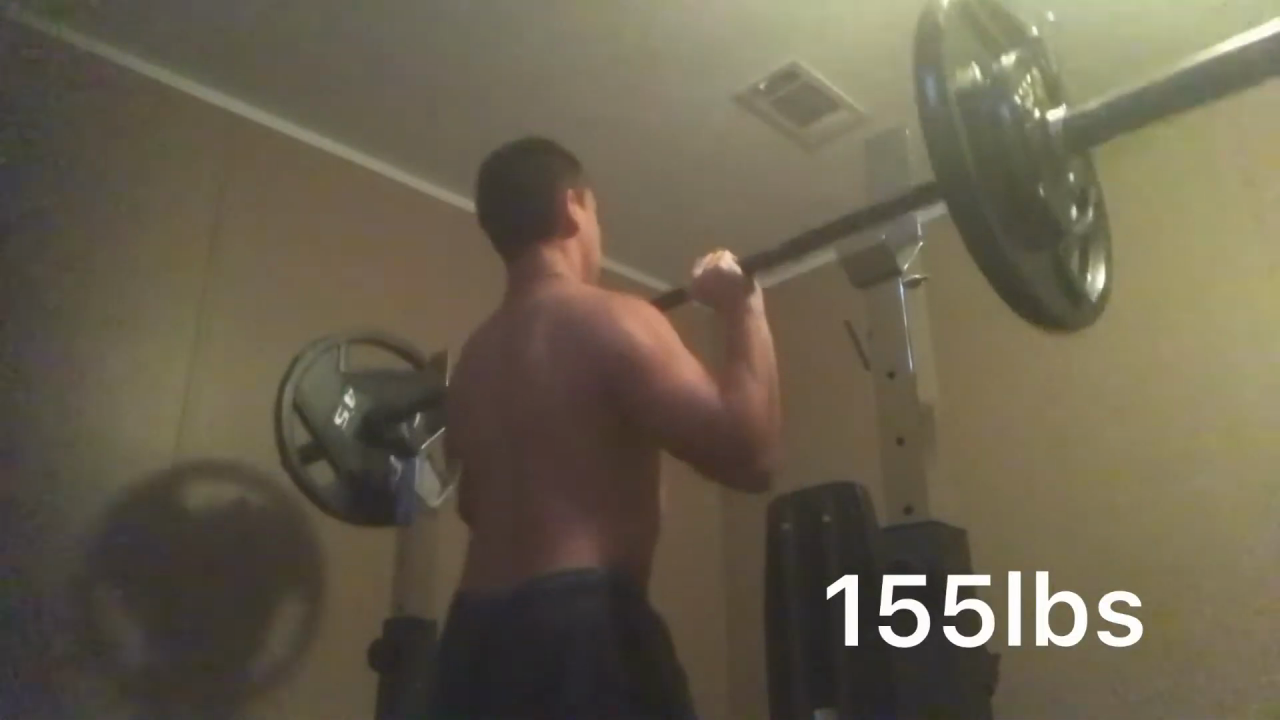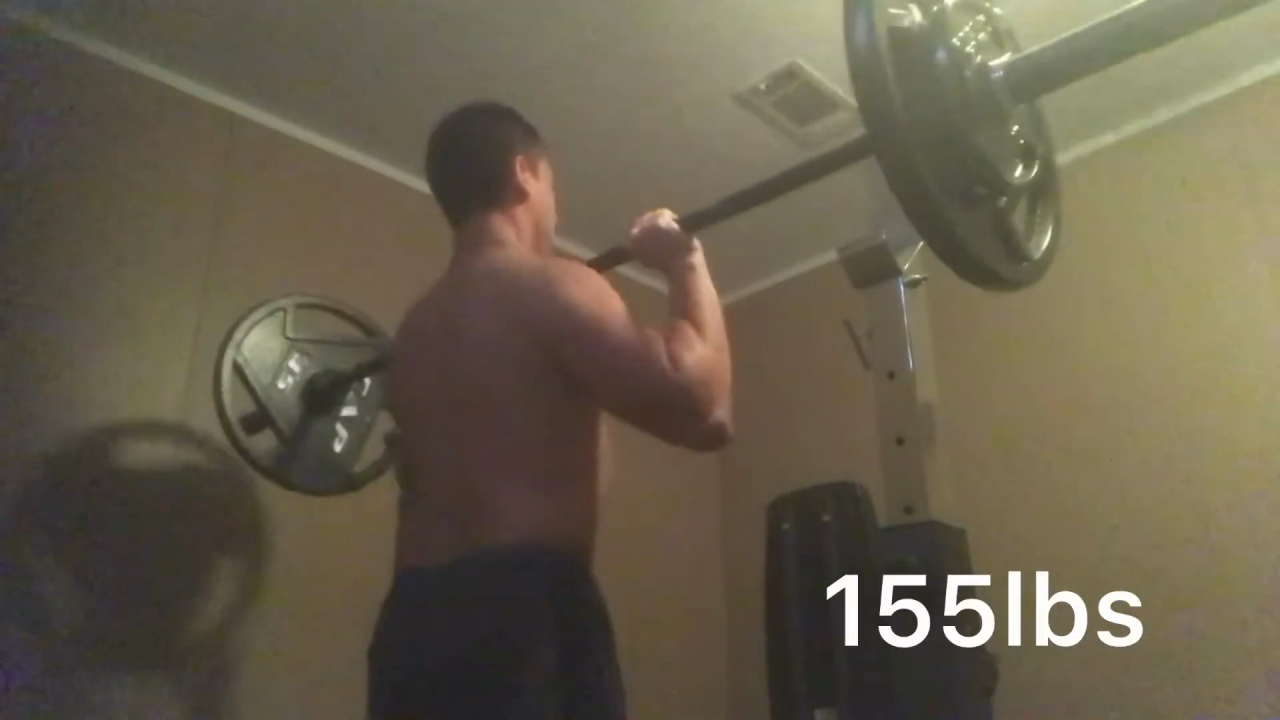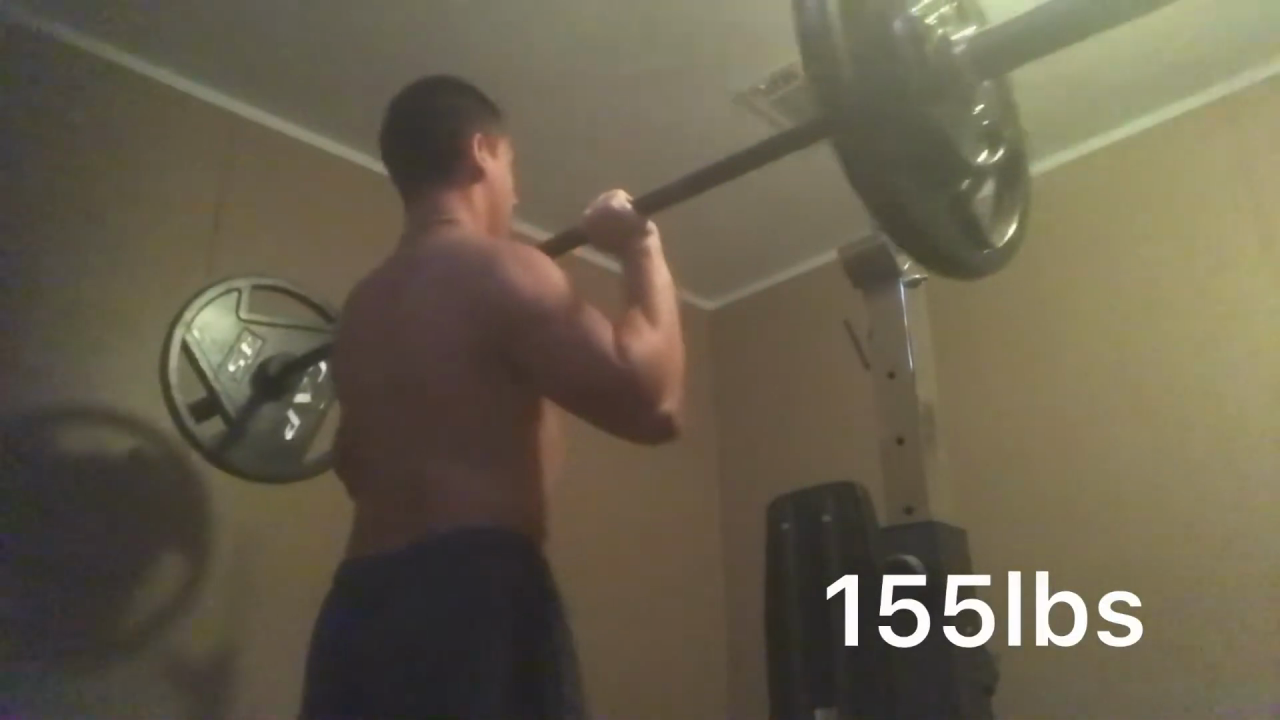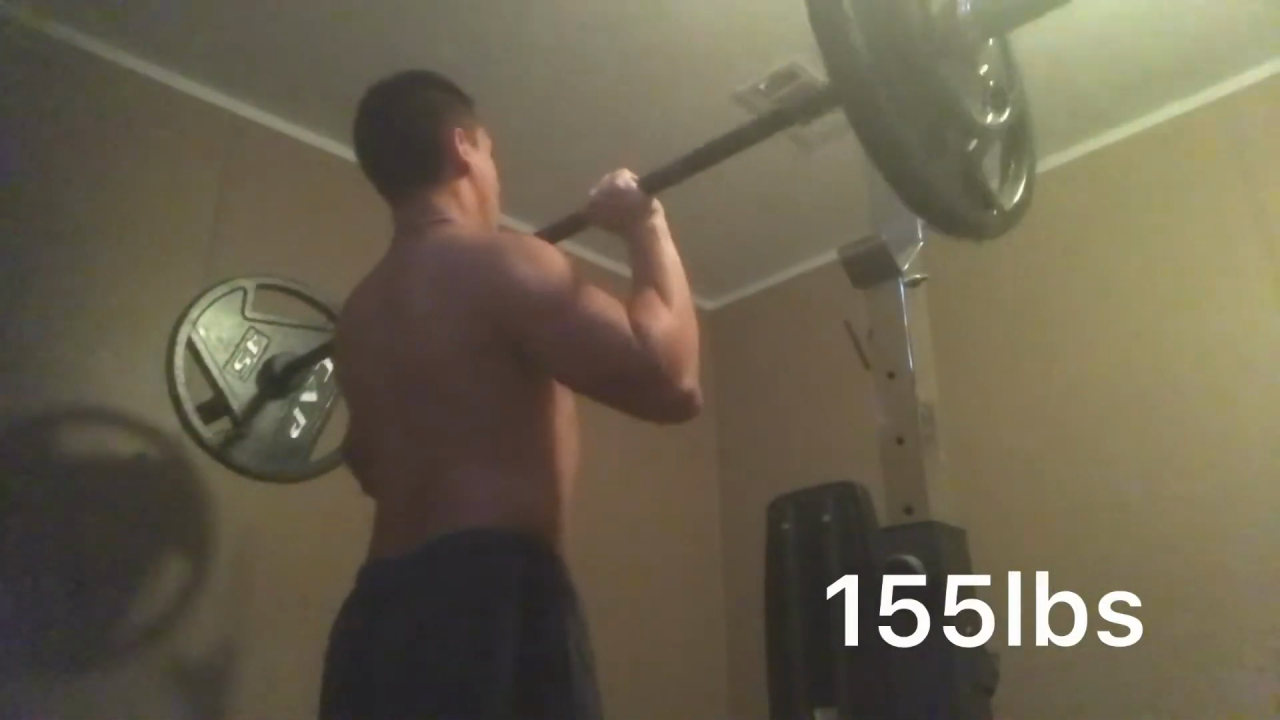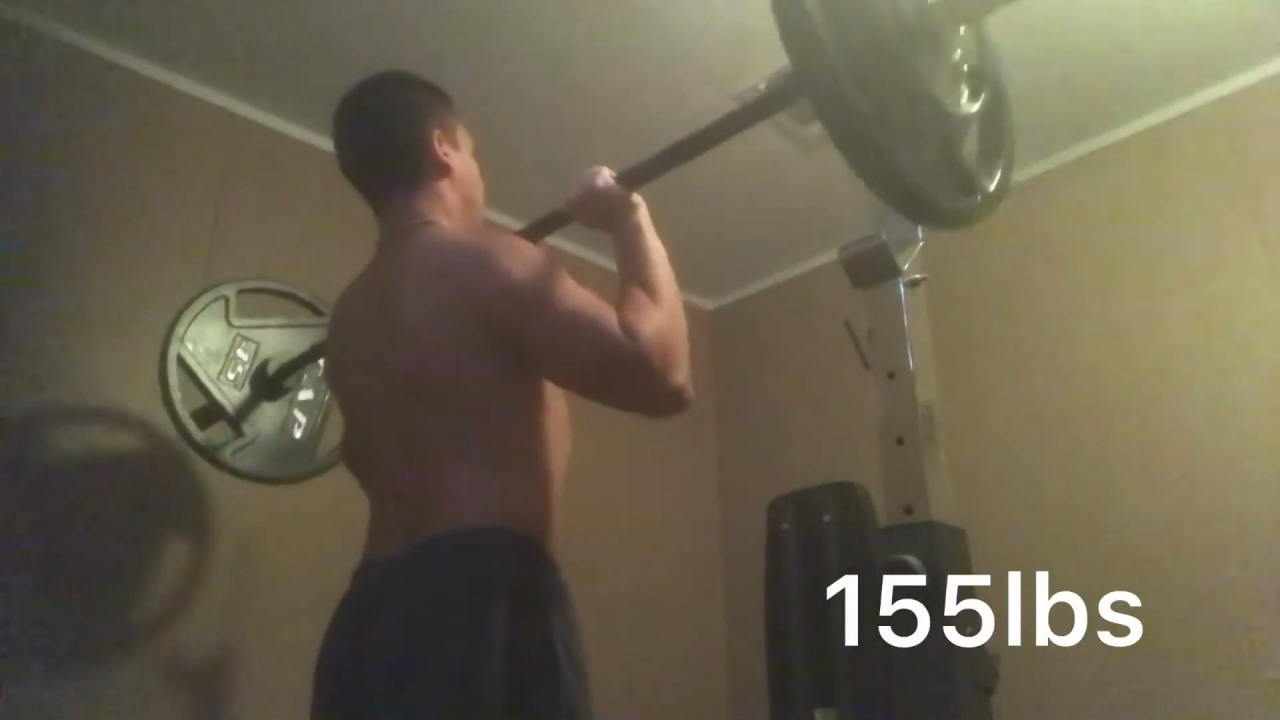
dt=0.7s
person 1, frame 1
left shoulder: (474, 357)
right shoulder: (605, 320)
right elbow: (748, 456)
right wrist: (743, 305)
left hip: (477, 635)
right hip: (580, 630)
person 1, frame 2
left shoulder: (417, 326)
right shoulder: (548, 287)
right elbow: (702, 411)
right wrist: (686, 265)
left hip: (418, 615)
right hip: (516, 612)
person 1, frame 3
left shoulder: (362, 305)
right shoulder: (497, 267)
right elbow: (650, 403)
right wrist: (641, 248)
left hip: (363, 609)
right hip: (471, 601)
person 1, frame 4
left shoulder: (360, 310)
right shoulder: (499, 262)
right elbow: (668, 382)
right wrist: (647, 228)
left hip: (381, 611)
right hip: (484, 603)
person 1, frame 5
left shoulder: (350, 311)
right shoulder: (484, 261)
right elbow: (661, 375)
right wrist: (632, 222)
left hip: (375, 615)
right hip: (479, 605)
